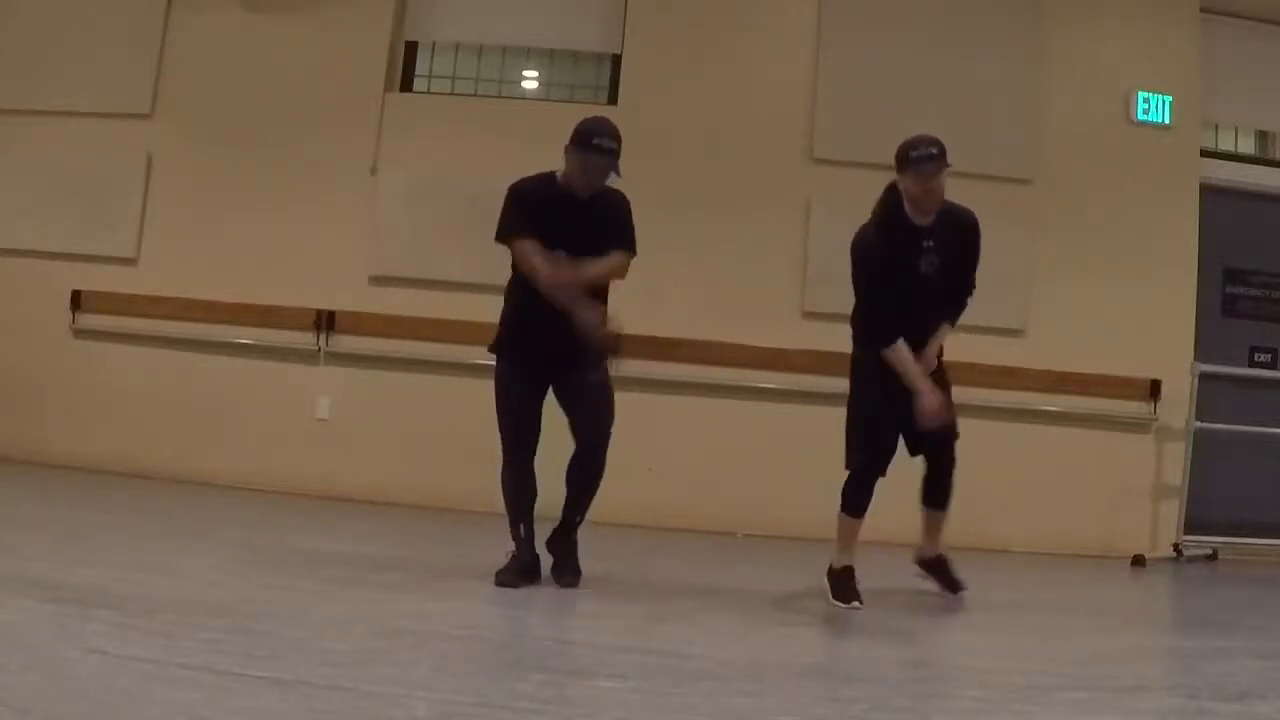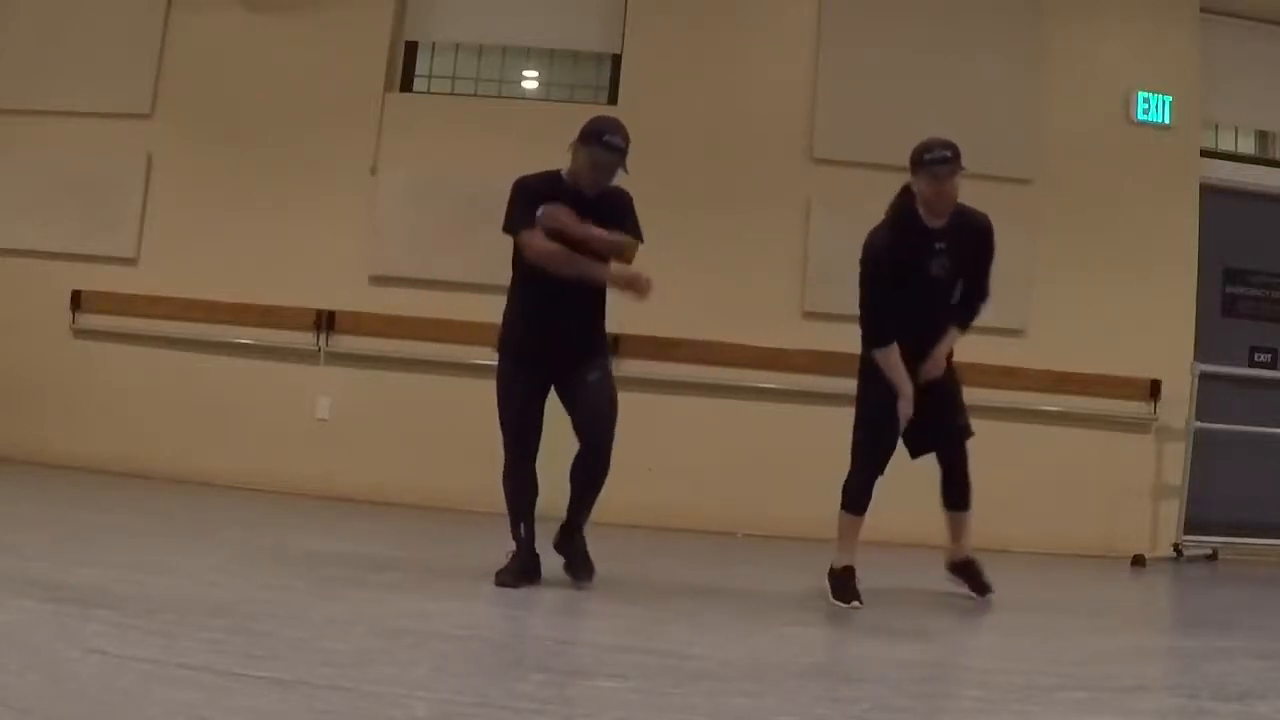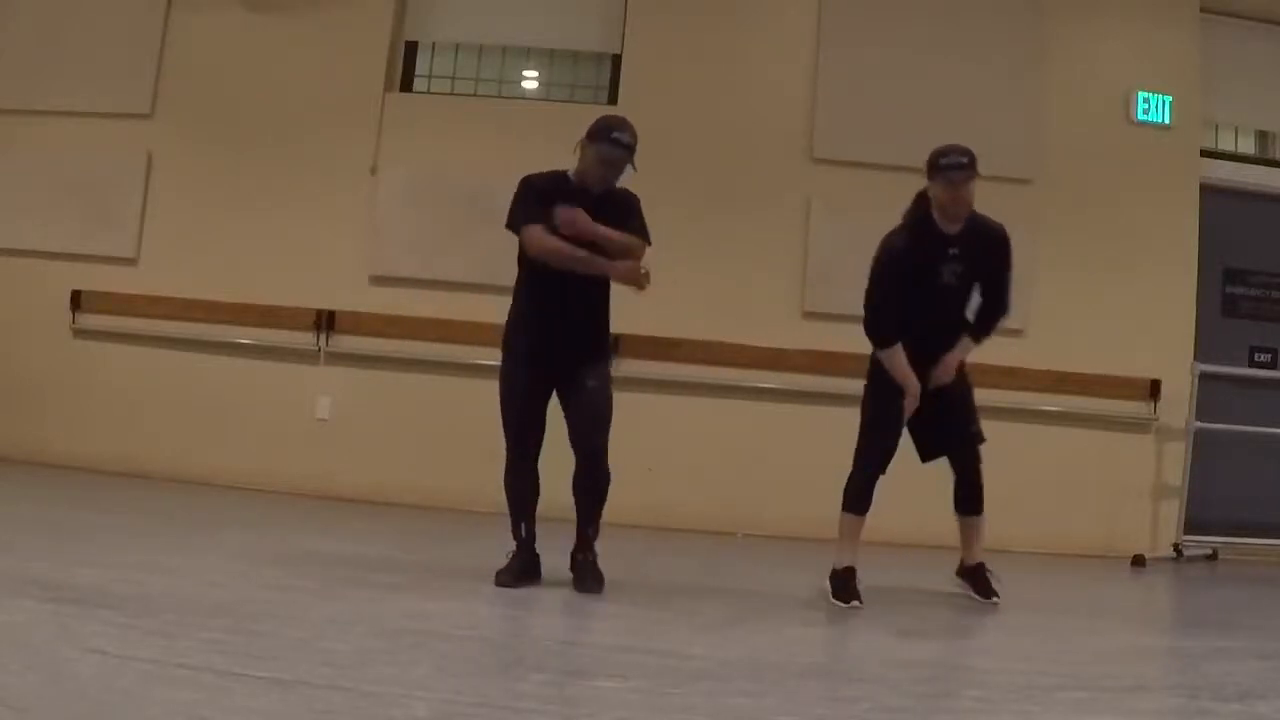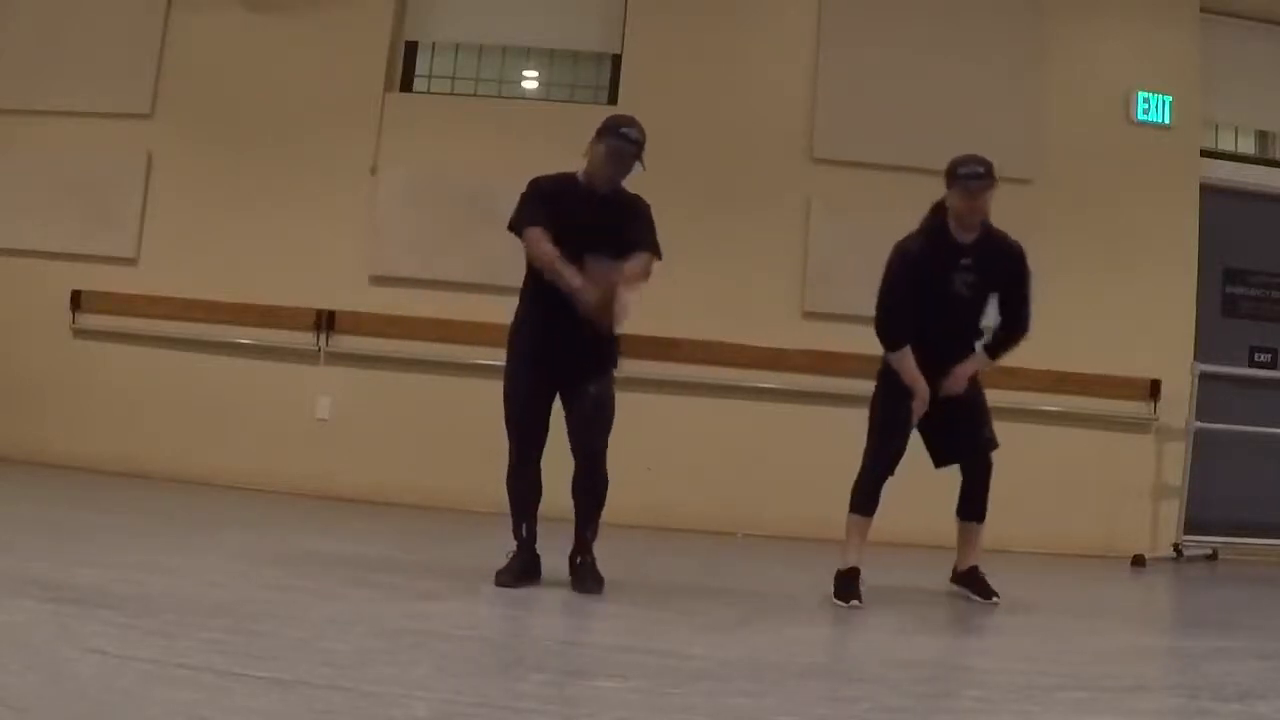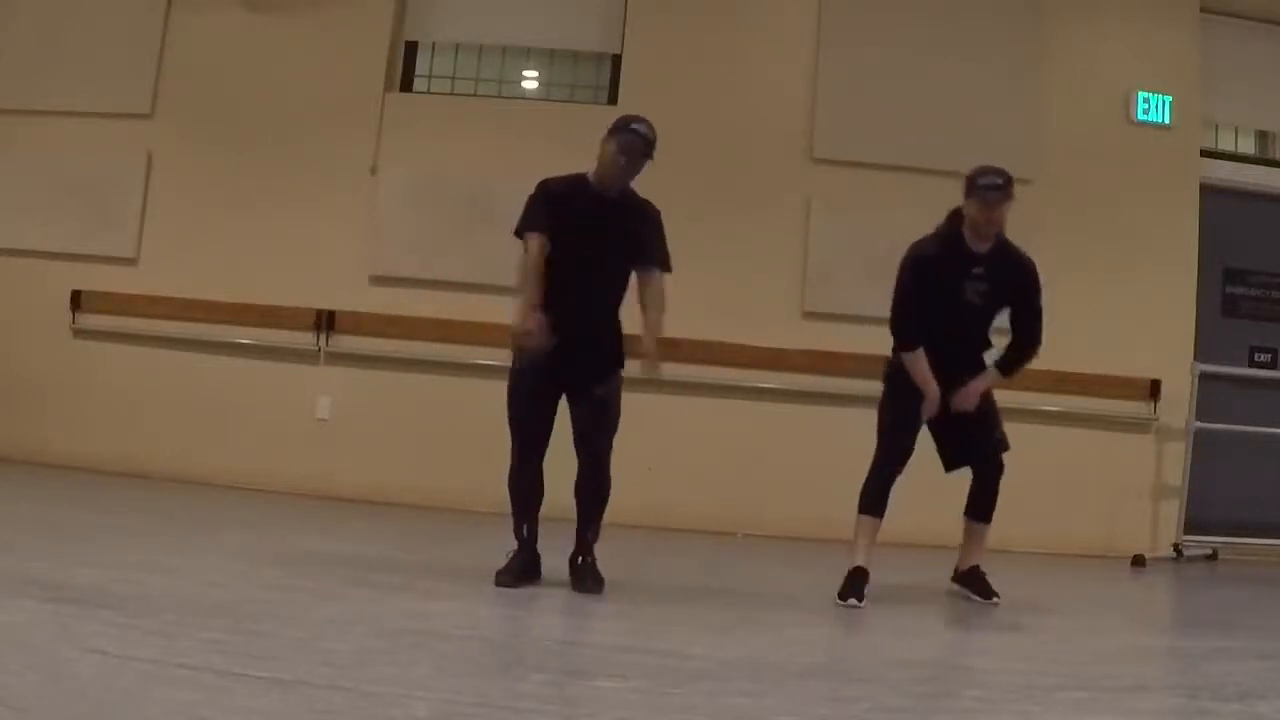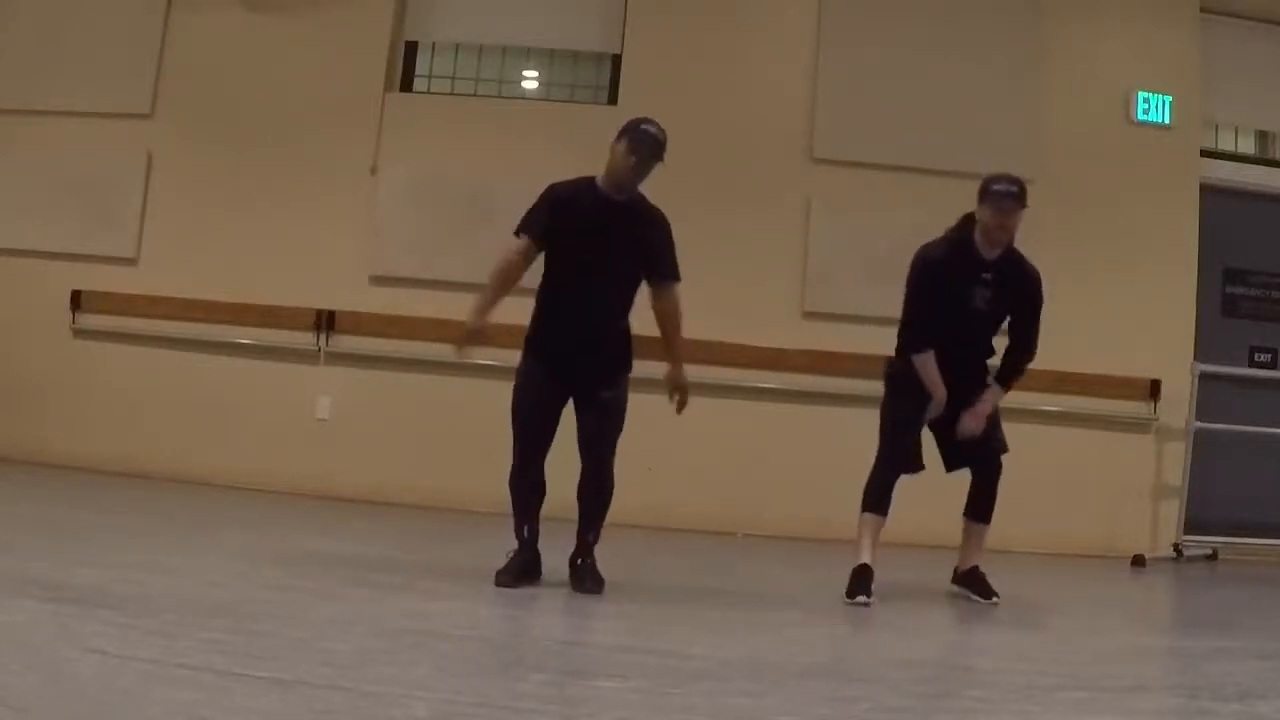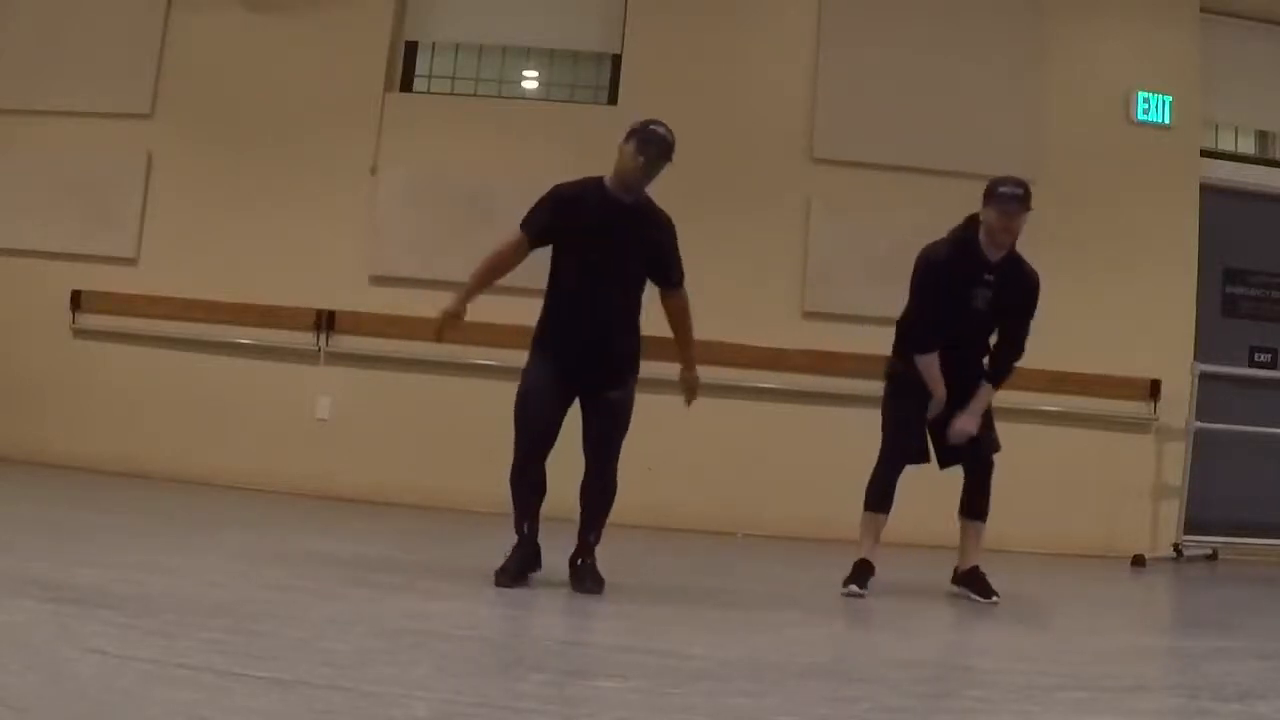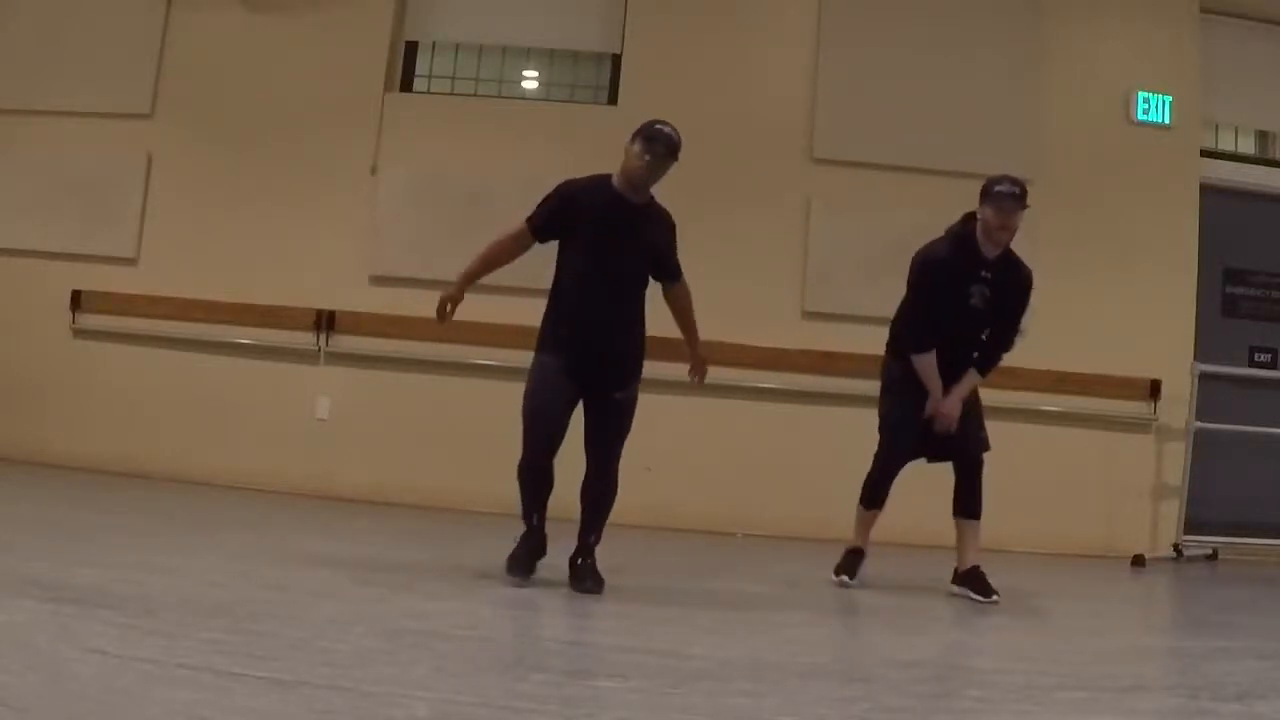
dt=0.1s
person 1, frame 1
left shoulder: (614, 206)
right shoulder: (527, 194)
left elbow: (619, 263)
right elbow: (527, 259)
left wrist: (575, 277)
right wrist: (576, 305)
left hip: (581, 351)
right hip: (520, 346)
left knee: (594, 443)
right knee: (518, 451)
left ankle: (565, 535)
right ankle: (523, 551)
person 1, frame 2
left shoulder: (618, 204)
right shoulder: (531, 190)
left elbow: (628, 249)
right elbow: (536, 249)
left wrist: (578, 229)
right wrist: (607, 273)
left hip: (585, 348)
right hip: (523, 345)
left knee: (598, 441)
right knee: (519, 451)
left ankle: (572, 533)
right ankle: (524, 550)
person 1, frame 3
left shoulder: (624, 205)
right shoulder: (537, 188)
left elbow: (637, 250)
right elbow: (538, 244)
left wrist: (590, 230)
right wrist: (606, 266)
left hip: (587, 352)
right hip: (527, 346)
left knee: (593, 452)
right knee: (521, 453)
left ankle: (585, 552)
right ankle: (524, 552)
person 1, frame 4
left shoulder: (633, 210)
right shoulder: (545, 191)
left elbow: (644, 262)
right elbow: (537, 247)
left wrist: (615, 281)
right wrist: (577, 287)
left hip: (592, 356)
right hip: (532, 348)
left knee: (591, 458)
right knee: (524, 454)
left ankle: (583, 555)
right ankle: (525, 551)
person 1, frame 5
left shoulder: (642, 216)
right shoulder: (555, 193)
left elbow: (652, 279)
right elbow: (534, 251)
left wrist: (650, 336)
right wrist: (529, 309)
left hip: (599, 358)
right hip: (538, 350)
left knee: (595, 460)
right knee: (526, 454)
left ankle: (585, 556)
right ankle: (525, 552)
person 1, frame 6
left shoulder: (650, 222)
right shoulder: (562, 198)
left elbow: (665, 291)
right elbow: (521, 253)
left wrist: (675, 362)
right wrist: (483, 307)
left hip: (608, 362)
right hip: (545, 354)
left knee: (598, 463)
right knee: (527, 455)
left ankle: (584, 557)
right ankle: (526, 551)
person 1, frame 7
left shoulder: (657, 226)
right shoulder: (571, 198)
left elbow: (673, 292)
right elbow: (517, 247)
left wrist: (688, 361)
right wrist: (464, 296)
left hip: (616, 364)
right hip: (554, 352)
left knee: (602, 464)
right knee: (528, 451)
left ankle: (585, 556)
right ankle: (525, 546)
person 1, frame 8
left shoulder: (659, 223)
right shoulder: (577, 195)
left elbow: (674, 286)
right elbow: (519, 239)
left wrist: (695, 347)
right wrist: (462, 282)
left hip: (620, 362)
right hip: (559, 350)
left knee: (604, 464)
right knee: (537, 447)
left ankle: (585, 556)
right ankle: (534, 532)
person 2, frame 1
left shoulder: (962, 226)
right shoulder: (873, 239)
left elbow: (960, 289)
right elbow: (878, 325)
left wrist: (935, 345)
right wrist: (918, 386)
left hip: (925, 354)
right hip: (878, 361)
left knee: (943, 456)
right knee: (869, 461)
left ankle: (931, 551)
right ankle: (842, 566)
person 2, frame 2
left shoulder: (976, 229)
right shoulder: (885, 241)
left elbow: (974, 294)
right elbow: (877, 325)
left wrist: (943, 348)
right wrist: (903, 389)
left hip: (934, 357)
right hip: (886, 361)
left knee: (955, 456)
right knee: (869, 460)
left ankle: (961, 555)
right ankle: (842, 566)
person 2, frame 3
left shoulder: (991, 240)
right shoulder: (900, 245)
left elbow: (994, 306)
right elbow: (877, 324)
left wrist: (957, 354)
right wrist: (909, 384)
left hip: (947, 361)
right hip: (893, 365)
left knee: (968, 458)
right knee: (870, 459)
left ankle: (972, 563)
right ankle: (844, 567)
person 2, frame 4
left shoulder: (1006, 255)
right shoulder: (914, 251)
left elbow: (1015, 324)
right elbow: (889, 326)
left wrist: (971, 368)
right wrist: (918, 388)
left hip: (959, 370)
right hip: (904, 369)
left knee: (979, 465)
right knee: (879, 461)
left ankle: (967, 567)
right ankle: (849, 567)
person 2, frame 5
left shoulder: (1019, 269)
right shoulder: (927, 255)
left elbow: (1027, 340)
right elbow: (904, 331)
left wrist: (980, 385)
right wrist: (929, 391)
left hip: (969, 374)
right hip: (912, 373)
left knee: (990, 464)
right knee: (887, 461)
left ankle: (969, 566)
right ankle: (858, 567)
person 2, frame 6
left shoulder: (1024, 277)
right shoulder: (936, 258)
left elbow: (1022, 350)
right elbow: (914, 333)
left wrist: (984, 407)
right wrist: (936, 392)
left hip: (969, 377)
right hip: (915, 372)
left knee: (989, 465)
right knee: (891, 460)
left ankle: (968, 567)
right ankle: (863, 565)
person 2, frame 7
left shoulder: (1023, 280)
right shoulder: (939, 258)
left elbow: (1009, 350)
right elbow: (919, 333)
left wrist: (974, 409)
right wrist: (938, 393)
left hip: (967, 377)
right hip: (913, 369)
left knee: (981, 463)
right knee: (893, 457)
left ankle: (967, 568)
right ankle: (865, 561)
person 2, frame 8
left shoulder: (1017, 277)
right shoulder: (937, 257)
left elbow: (998, 343)
right elbow: (916, 332)
left wrist: (955, 395)
right wrist: (934, 391)
left hip: (959, 374)
right hip: (907, 368)
left knee: (971, 461)
right knee: (891, 455)
left ankle: (967, 568)
right ankle: (856, 549)
